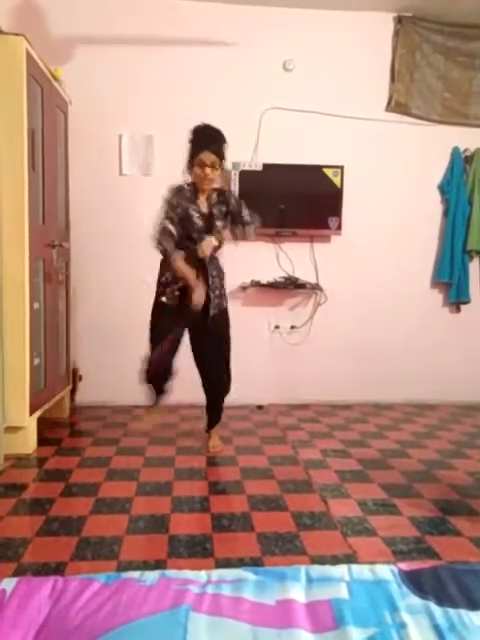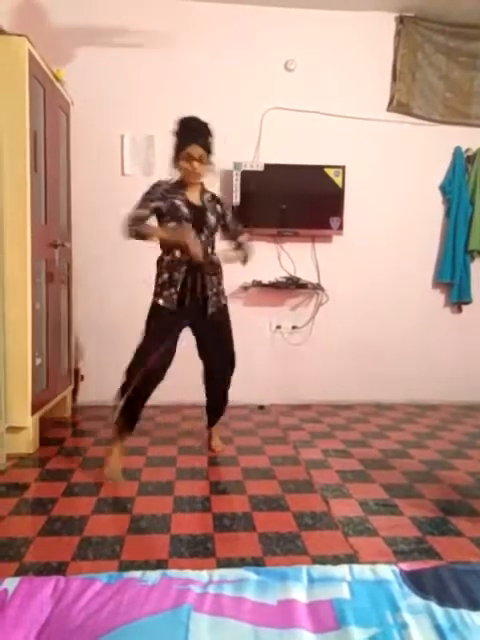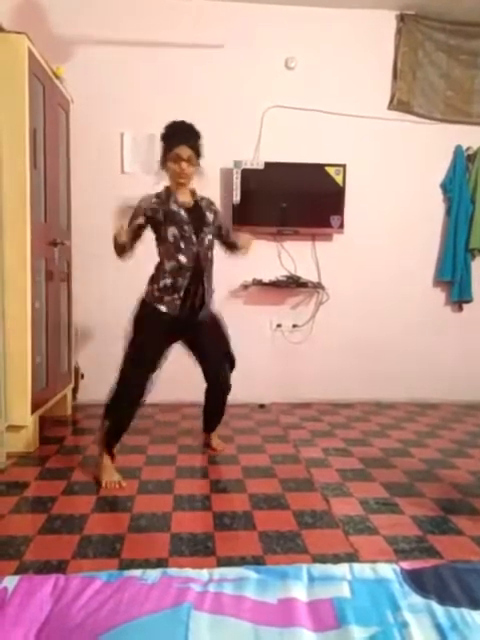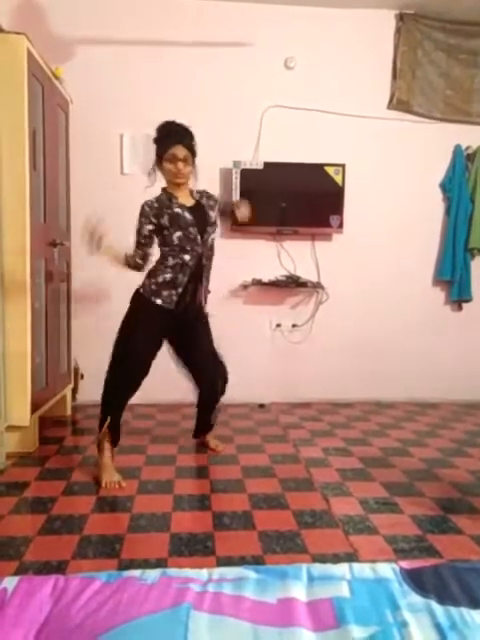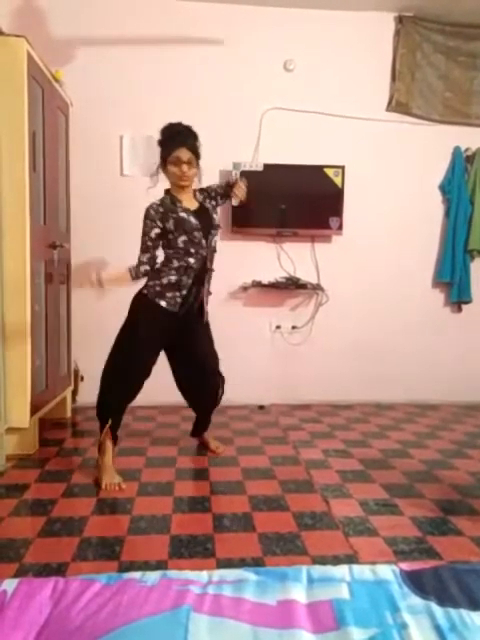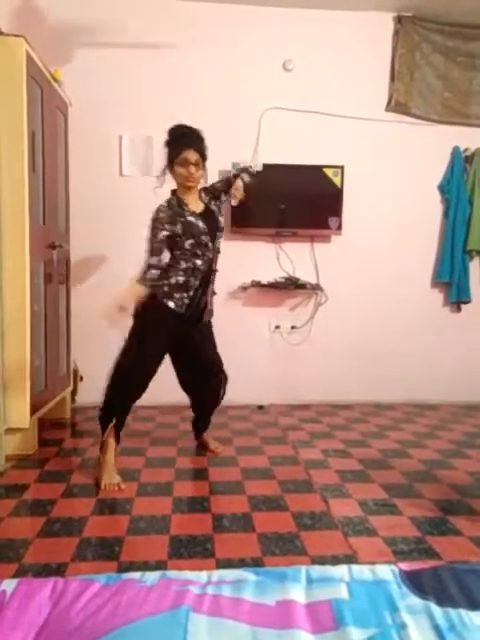
dt=0.1s
person 1, frame 1
left shoulder: (225, 199)
right shoulder: (178, 195)
left elbow: (249, 224)
right elbow: (163, 241)
left wrist: (217, 238)
right wrist: (191, 280)
left hip: (212, 294)
right hip: (174, 292)
left knee: (217, 368)
right knee: (159, 360)
left ankle: (212, 430)
right ankle: (156, 404)
person 1, frame 2
left shoulder: (215, 203)
right shoulder: (163, 192)
left elbow: (238, 238)
right elbow: (135, 225)
left wrist: (239, 249)
right wrist: (174, 236)
left hip: (210, 297)
right hip: (171, 296)
left knee: (220, 368)
right knee: (148, 367)
left ankle: (212, 429)
right ankle: (119, 439)
person 1, frame 3
left shoulder: (207, 205)
right shoulder: (155, 203)
left elbow: (228, 238)
right elbow: (124, 249)
left wrist: (240, 239)
right wrist: (123, 235)
left hip: (200, 306)
right hip: (163, 303)
left knee: (221, 373)
right knee: (133, 378)
left ankle: (210, 432)
right ankle: (106, 457)
person 1, frame 4
left shoulder: (204, 199)
right shoulder: (155, 208)
right elbow: (139, 260)
left wrist: (238, 209)
right wrist: (106, 250)
left hip: (192, 305)
right hip: (156, 300)
left knee: (213, 375)
right knee: (127, 373)
left ankle: (203, 432)
right ankle: (105, 455)
person 1, frame 5
left shoulder: (207, 198)
right shoulder: (159, 211)
left elbow: (227, 190)
right elbow: (145, 265)
left wrist: (236, 187)
right wrist: (113, 277)
left hip: (193, 307)
right hip: (159, 302)
left knee: (209, 379)
right knee: (126, 375)
left ankle: (201, 432)
right ankle: (105, 456)
person 1, frame 6
left shoulder: (210, 196)
right shoulder: (167, 212)
left elbow: (238, 176)
right elbow: (154, 266)
left wrist: (237, 182)
right wrist: (132, 297)
left hip: (197, 305)
right hip: (167, 302)
left knee: (211, 377)
right knee: (131, 376)
left ankle: (201, 432)
right ankle: (107, 459)
